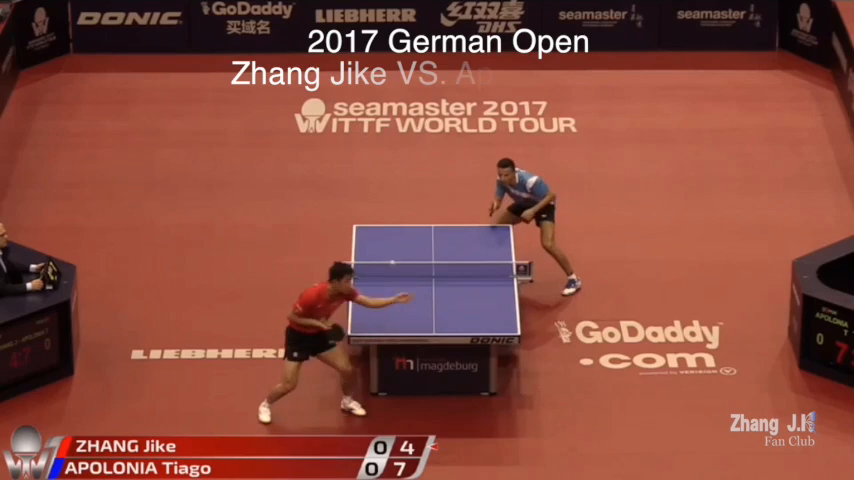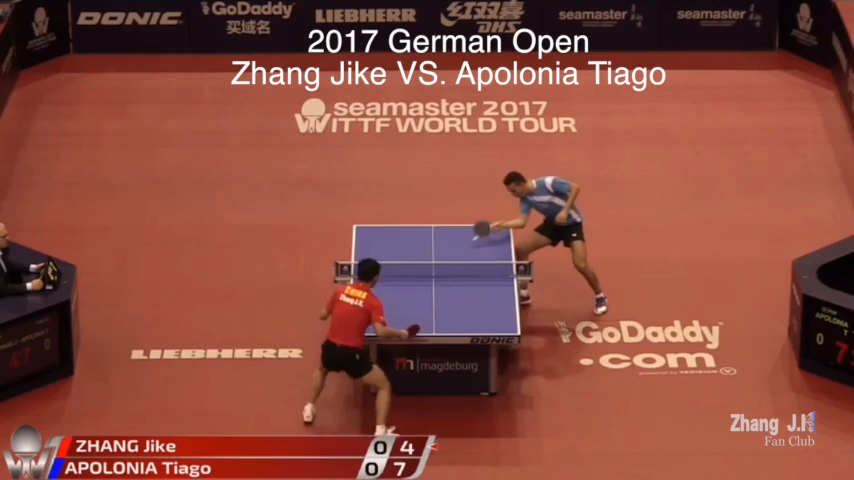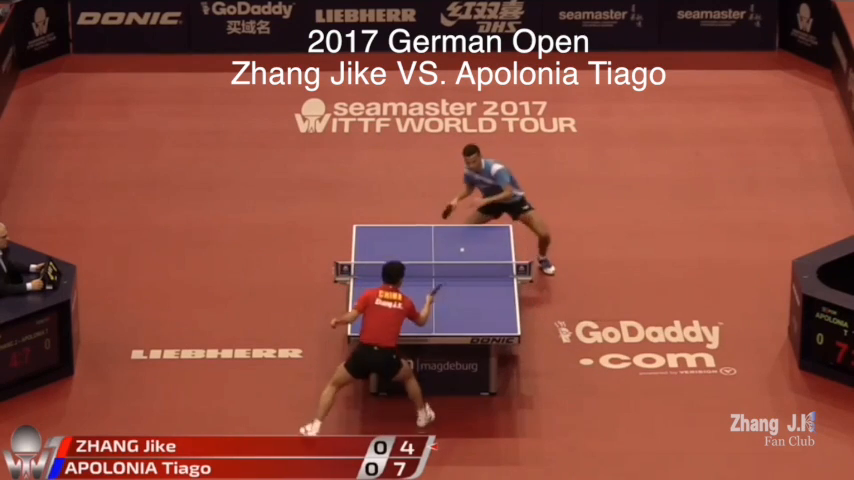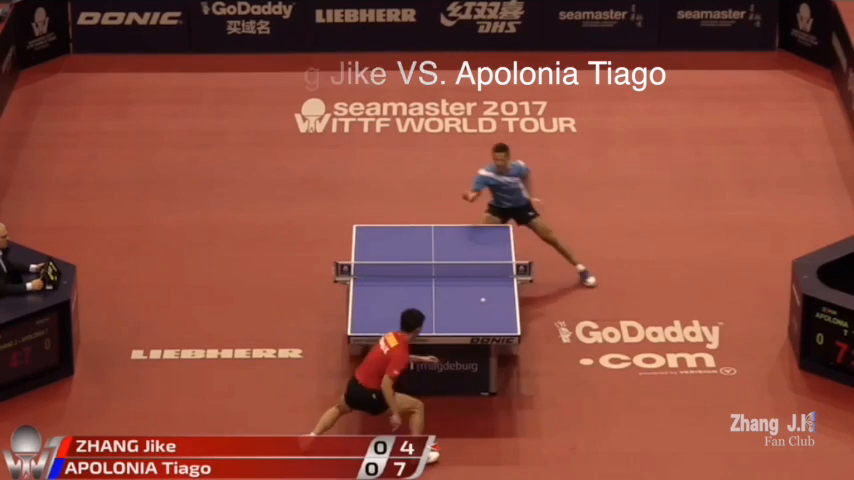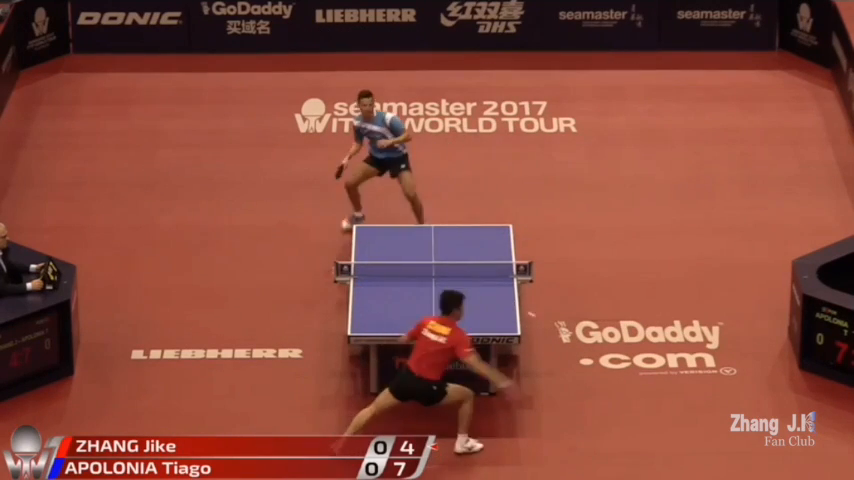
dt=1s
person 1, frame 1
left shoulder: (344, 292)
right shoulder: (312, 295)
left elbow: (370, 303)
right elbow: (291, 317)
left wrist: (396, 299)
right wrist: (316, 323)
left hip: (318, 335)
right hip: (297, 336)
left knee: (347, 369)
right knee: (289, 385)
left ankle: (347, 401)
right ankle: (265, 405)
person 1, frame 2
left shoulder: (340, 291)
right shoulder: (373, 302)
left elbow: (323, 316)
right elbow: (381, 331)
right wrist: (400, 333)
left hip: (330, 348)
right hip: (352, 354)
left knee: (321, 370)
right knee: (384, 386)
left ankle: (309, 410)
right ankle: (381, 430)
person 1, frame 3
left shoulder: (370, 295)
right shoulder: (406, 302)
left elbow: (350, 318)
right elbow: (422, 321)
left wrist: (337, 320)
right wrist: (429, 302)
left hip: (364, 353)
right hip: (387, 356)
left knee: (333, 385)
right knee: (409, 377)
left ankle: (315, 427)
right ankle: (423, 414)
person 1, frame 4
left shoulder: (390, 336)
right shoulder: (401, 353)
right elbow: (386, 385)
left wrist: (420, 359)
right wrist: (395, 414)
left hip: (354, 388)
right hip: (371, 395)
left knee: (338, 408)
right knee: (417, 407)
left ankle: (311, 438)
person 1, frame 5
left shoulder: (425, 323)
right shoulder: (459, 336)
left elbow: (404, 340)
right elbow: (474, 364)
right wrist: (499, 380)
left hip: (406, 379)
right hip: (429, 387)
left knee: (374, 408)
right knee: (468, 397)
left ankle: (343, 442)
right ankle: (462, 442)
person 2, frame 1
left shoulder: (530, 181)
right shoulder: (502, 180)
left elbow: (552, 195)
right elbow: (498, 199)
left wrist: (533, 210)
right wrist: (494, 205)
left hip: (544, 204)
right hip: (523, 204)
left knee: (547, 244)
left ankle: (574, 279)
person 2, frame 2
left shoulder: (548, 183)
right shoulder: (525, 198)
left elbow: (575, 188)
right elbow: (522, 221)
left wrist: (565, 210)
right wrist: (501, 224)
left hip: (571, 223)
right hip: (552, 224)
left knee: (581, 265)
right knee: (520, 250)
left ankle: (600, 297)
right ankle: (523, 294)
person 2, frame 3
left shoulder: (496, 169)
right shoulder: (469, 172)
left elbow: (508, 193)
right elbow: (470, 188)
left wrist: (486, 200)
right wrist: (456, 199)
left hip: (514, 200)
left knee: (544, 234)
left ankle: (543, 259)
person 2, frame 4
left shoulder: (519, 167)
right shoulder: (485, 174)
right elbow: (473, 194)
left wrist: (530, 196)
right wrist: (470, 196)
left hip: (522, 206)
right hip: (498, 208)
left knee: (550, 238)
left ankle: (580, 269)
person 2, frame 5
left shoulder: (388, 118)
right shoulder: (358, 122)
left elbow: (408, 136)
right elbow: (358, 143)
left wrist: (390, 141)
right wrist: (348, 157)
left hip: (397, 157)
right hip: (376, 158)
left knee: (411, 195)
right knee: (349, 184)
right ankle: (358, 215)
